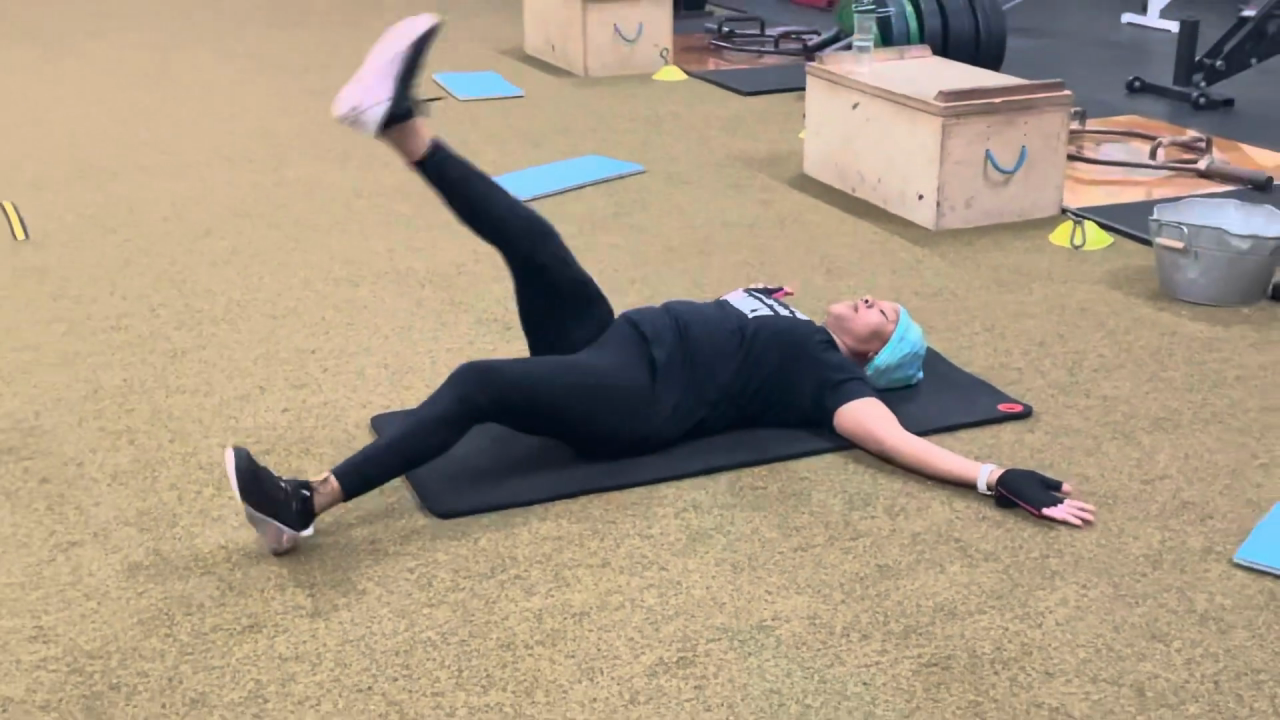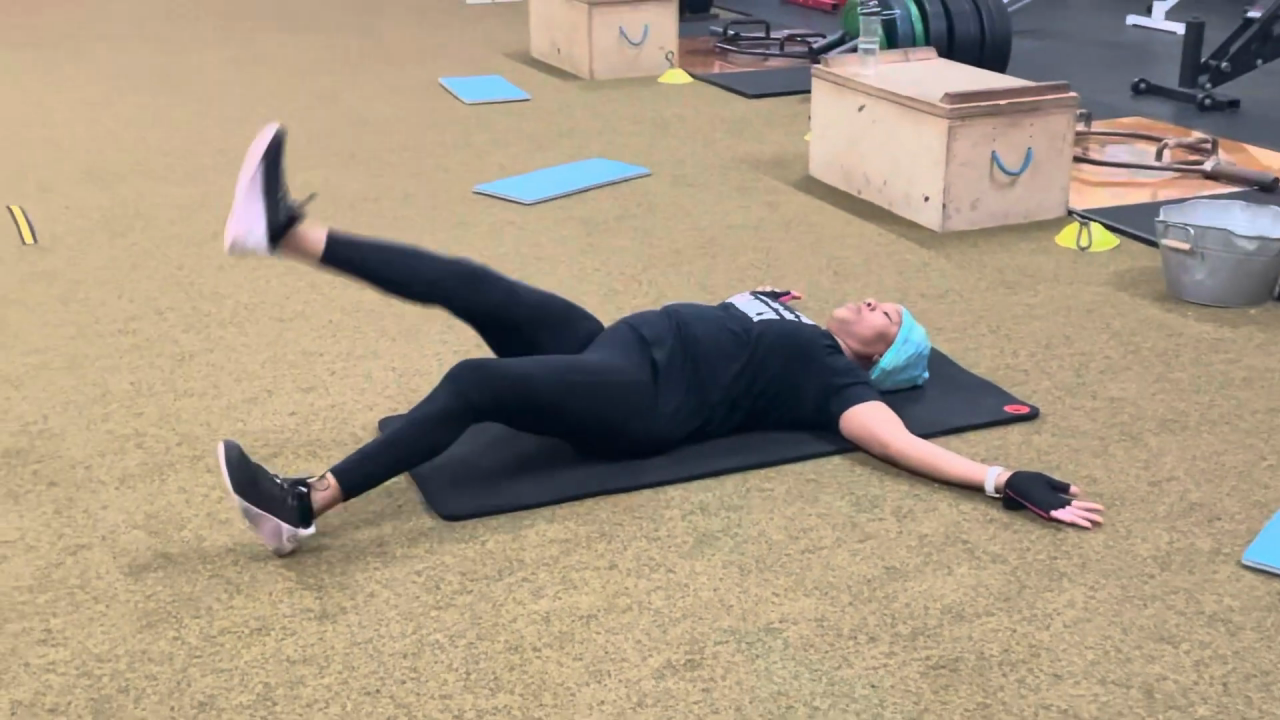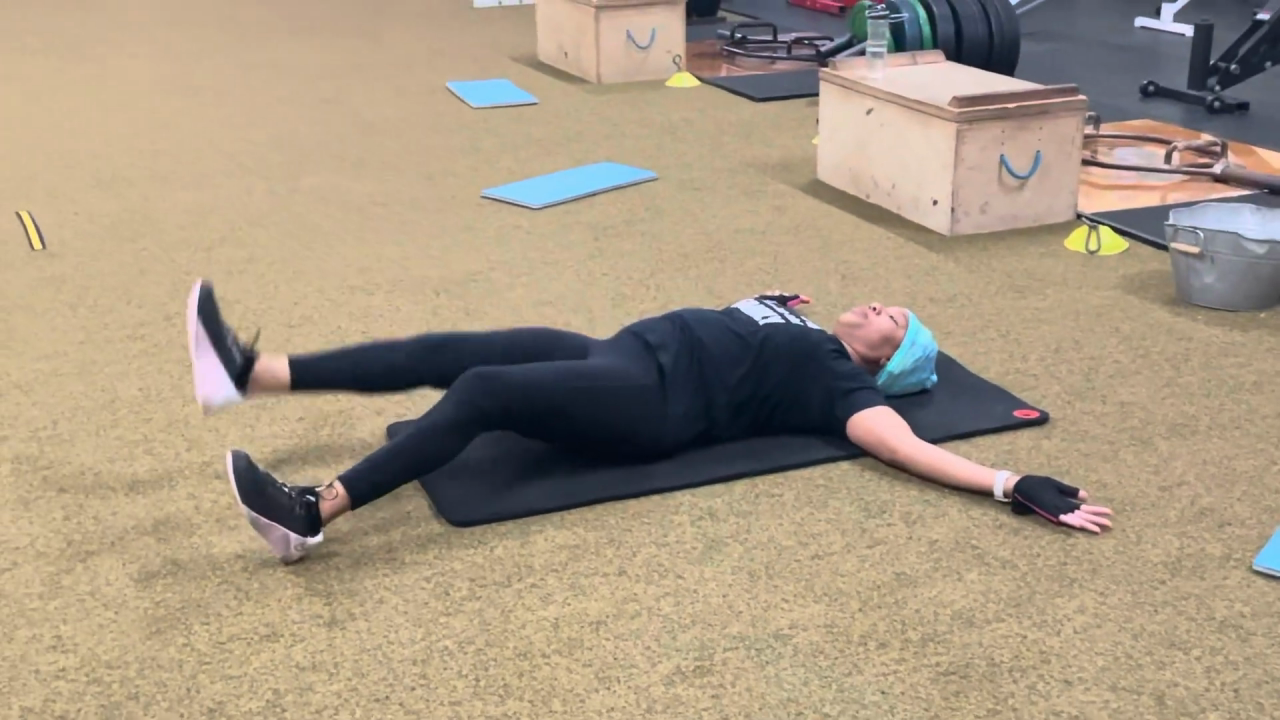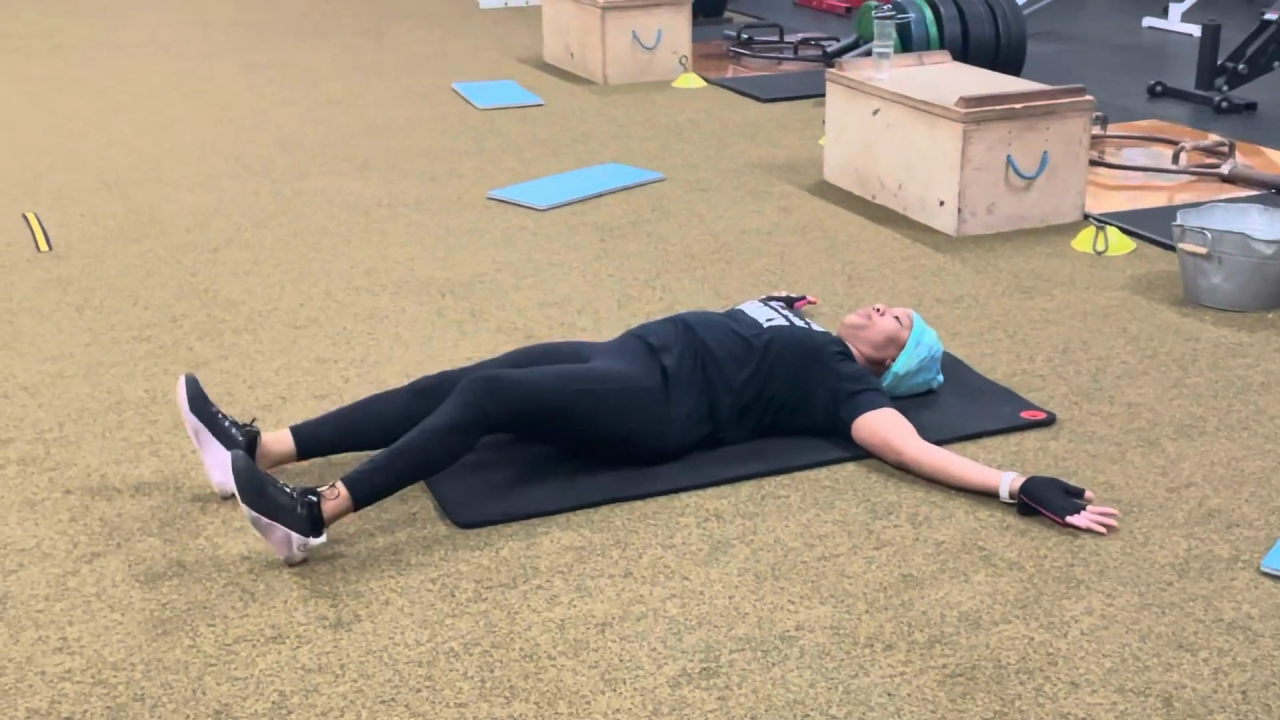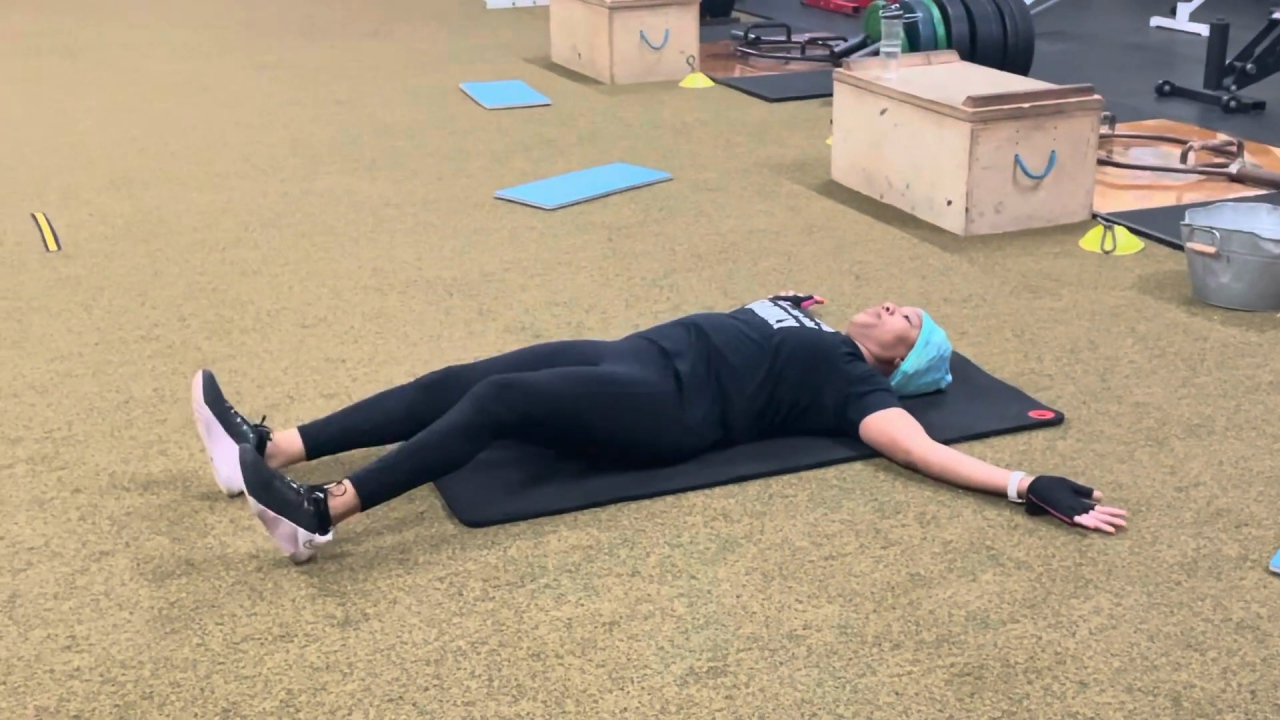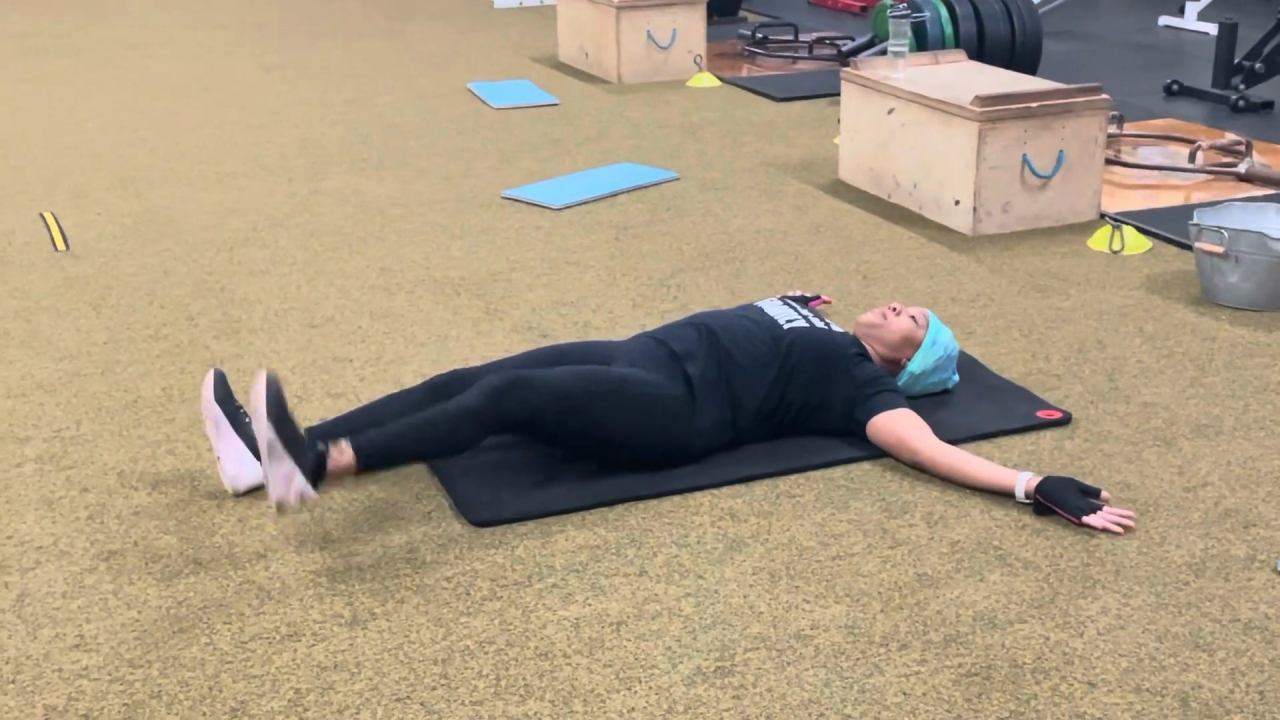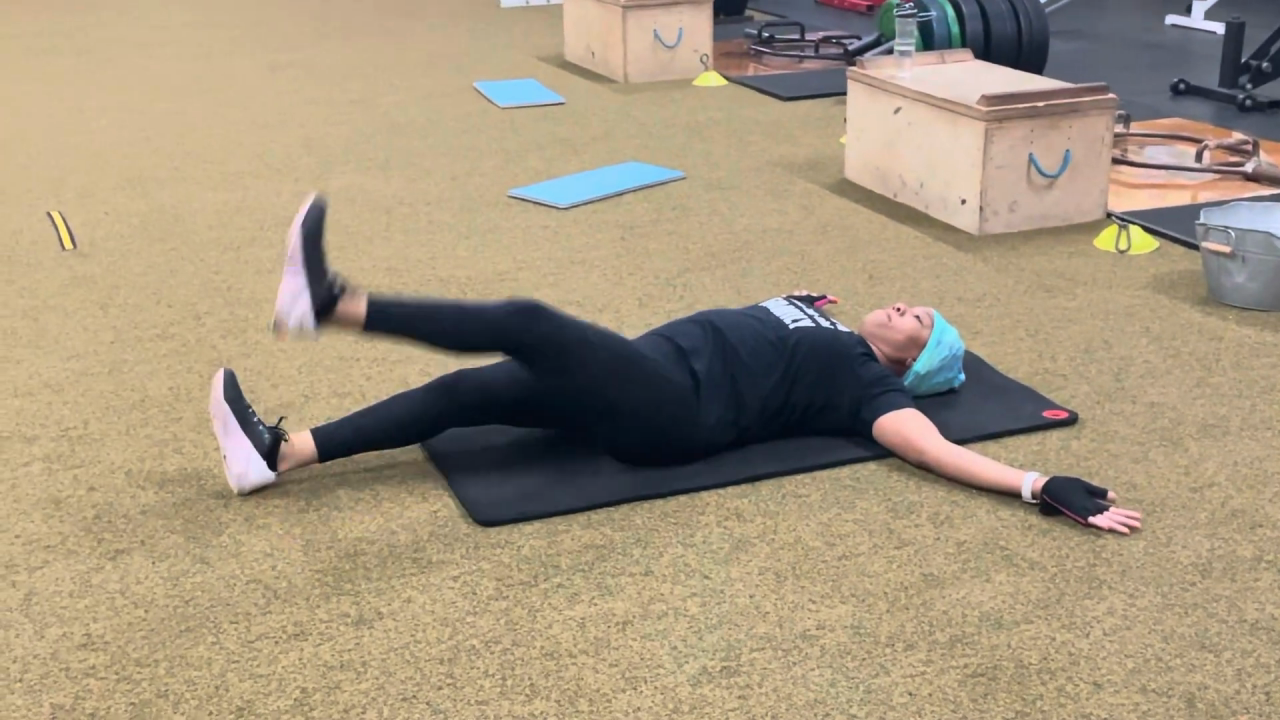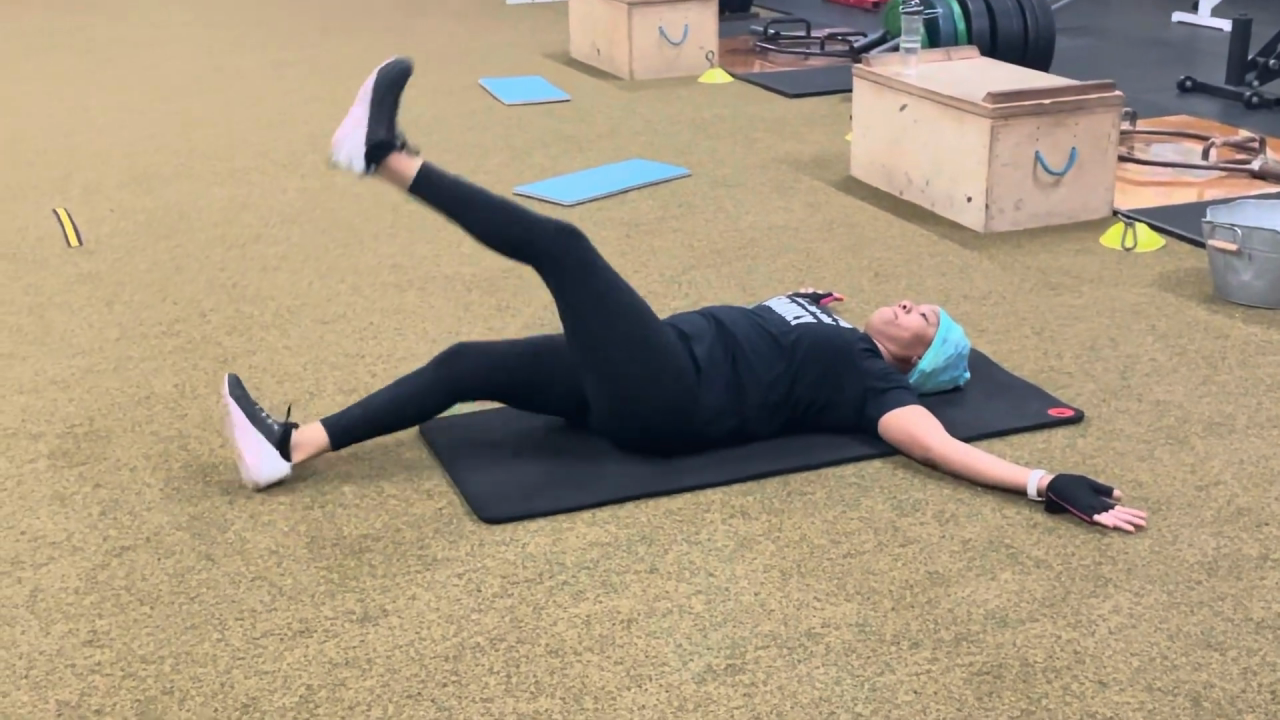
dt=0.2s
person 1, frame 1
left shoulder: (832, 378)
right shoulder: (793, 323)
left elbow: (902, 443)
left wrist: (1003, 481)
right wrist: (751, 296)
left hip: (636, 399)
right hip: (613, 342)
left knee: (475, 385)
right knee: (528, 240)
left ankle: (304, 506)
person 1, frame 2
left shoulder: (839, 381)
right shoulder: (799, 329)
left elbow: (909, 447)
left wrist: (1010, 482)
right wrist: (760, 301)
left hip: (643, 400)
right hip: (618, 347)
left knee: (473, 383)
right knee: (472, 290)
left ankle: (303, 506)
right ankle: (287, 228)
person 1, frame 3
left shoulder: (841, 387)
right shoulder: (807, 334)
left elbow: (916, 450)
left wrist: (1020, 483)
right wrist: (767, 308)
left hip: (649, 407)
right hip: (620, 358)
left knee: (478, 390)
right knee: (447, 351)
left ankle: (311, 514)
right ankle: (248, 370)
person 1, frame 4
left shoulder: (846, 385)
right shoulder: (809, 333)
left elbow: (918, 451)
left wrist: (1025, 488)
right wrist: (778, 304)
left hip: (653, 405)
right hip: (626, 356)
left knee: (484, 394)
right knee: (443, 387)
left ankle: (314, 515)
right ankle: (252, 447)
person 1, frame 5
left shoulder: (854, 383)
right shoulder: (812, 332)
left elbow: (926, 451)
left wrist: (1032, 488)
right wrist: (780, 305)
left hip: (663, 406)
right hip: (634, 354)
left knee: (495, 401)
right knee: (454, 381)
left ankle: (321, 510)
right ankle: (263, 447)
person 1, frame 6
left shoulder: (865, 384)
right shoulder: (819, 329)
left elbow: (937, 452)
left wrist: (1040, 488)
right wrist: (782, 304)
left hip: (673, 409)
right hip: (640, 357)
left knee: (504, 396)
right knee: (462, 383)
left ankle: (318, 460)
right ankle: (272, 448)
person 1, frame 7
left shoulder: (866, 382)
right shoulder: (824, 332)
left elbow: (940, 450)
left wrist: (1048, 486)
right wrist: (797, 301)
left hip: (672, 412)
right hip: (647, 361)
left knee: (524, 324)
right knee: (466, 392)
left ankle: (330, 302)
right ankle: (276, 450)
person 1, frame 8
left shoulder: (877, 383)
right shoulder: (829, 331)
left elbow: (945, 448)
left wrist: (1053, 485)
right wrist: (798, 298)
left hip: (669, 403)
right hip: (646, 373)
left knee: (561, 243)
right knee: (465, 365)
left ankle: (385, 153)
right ankle: (287, 448)
